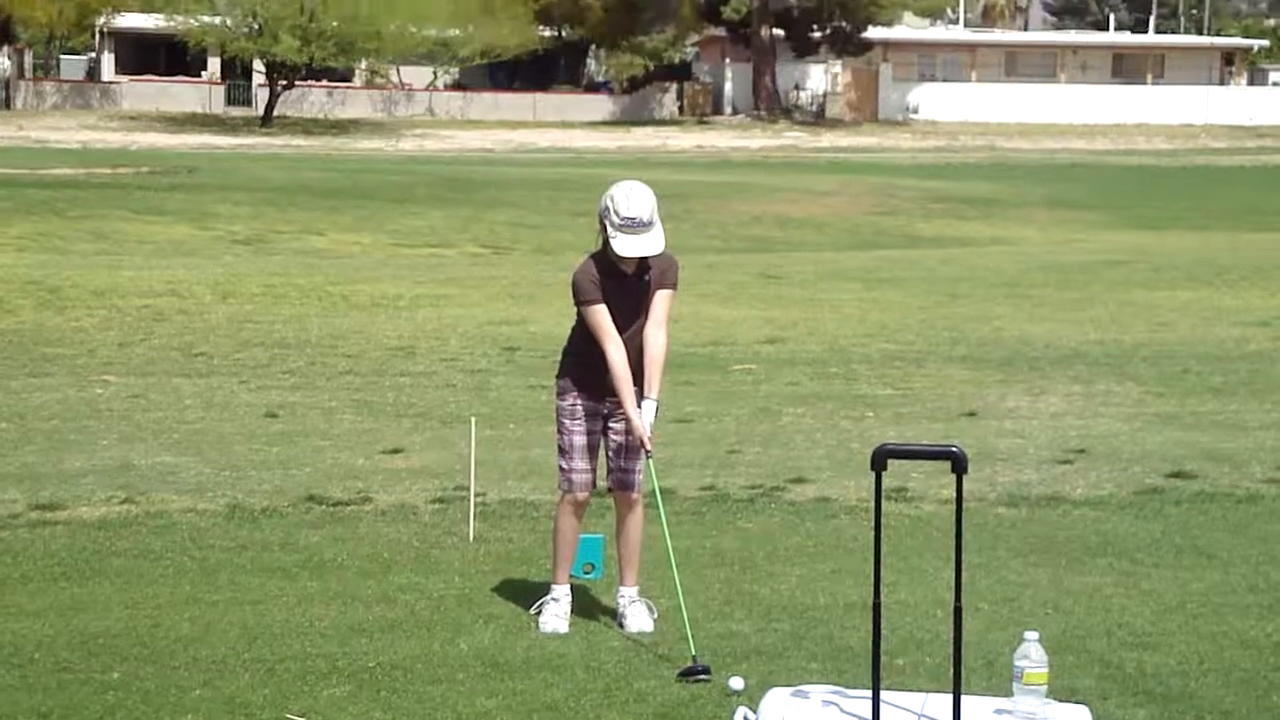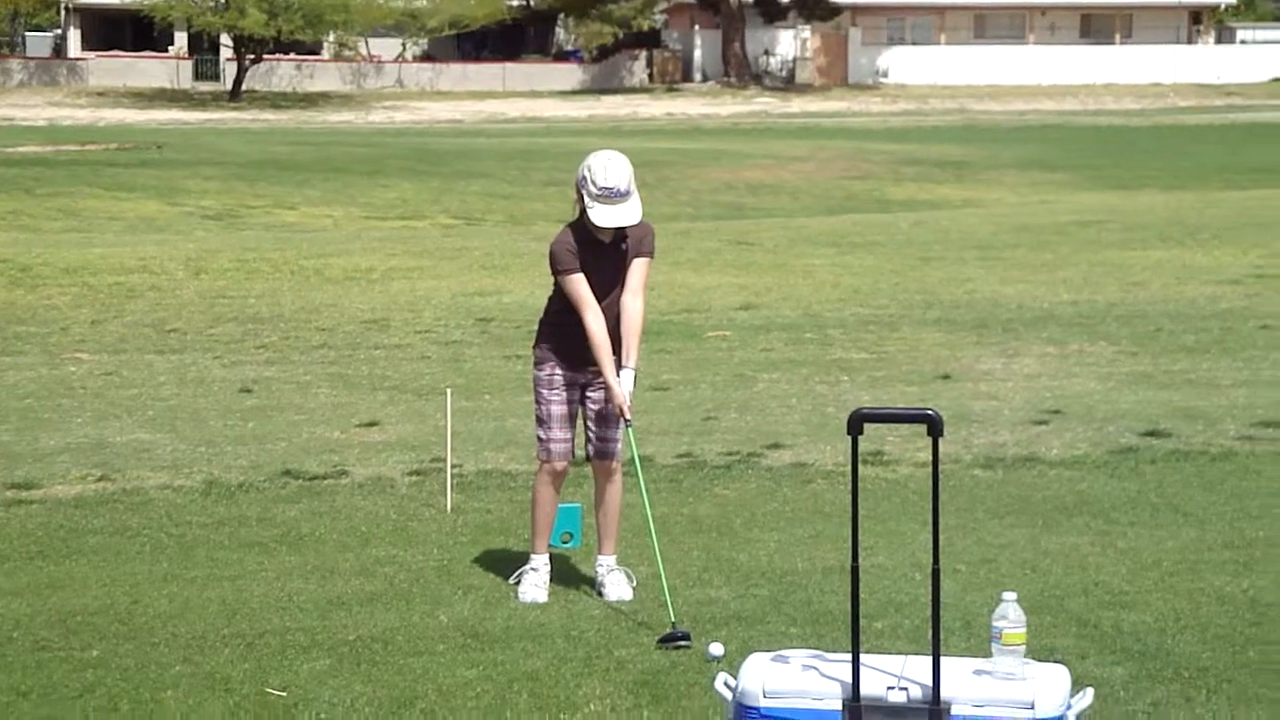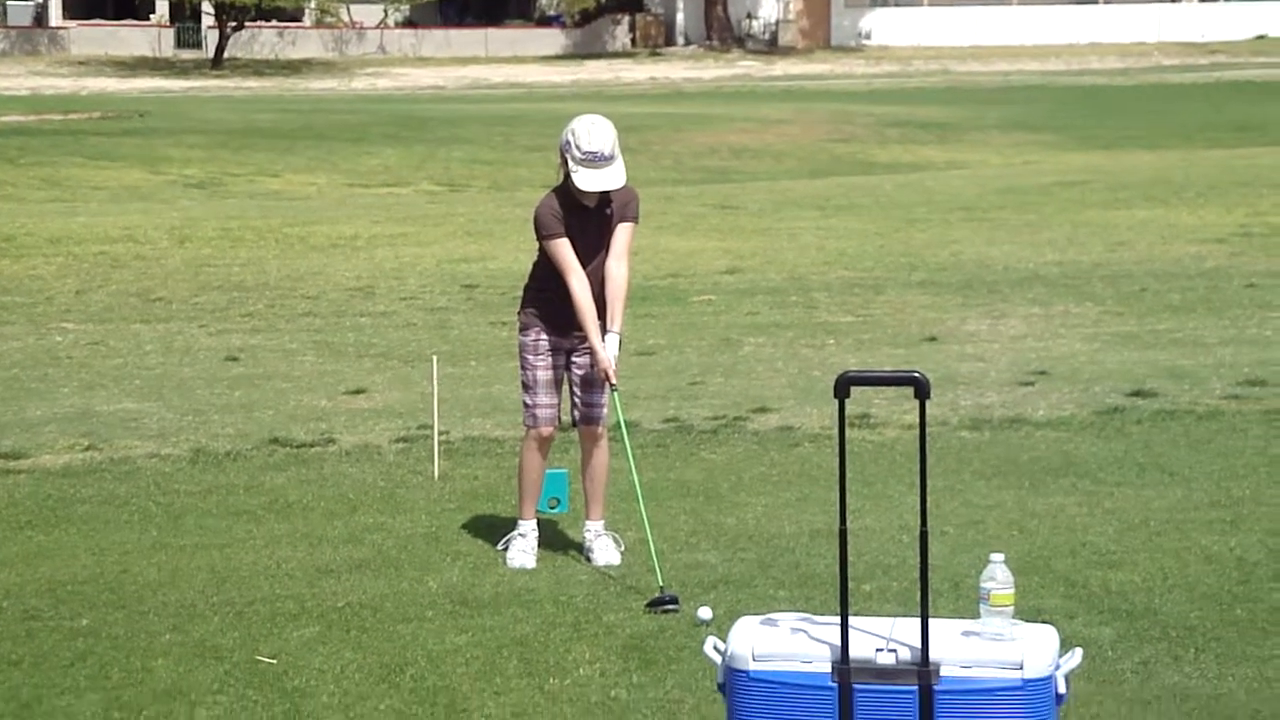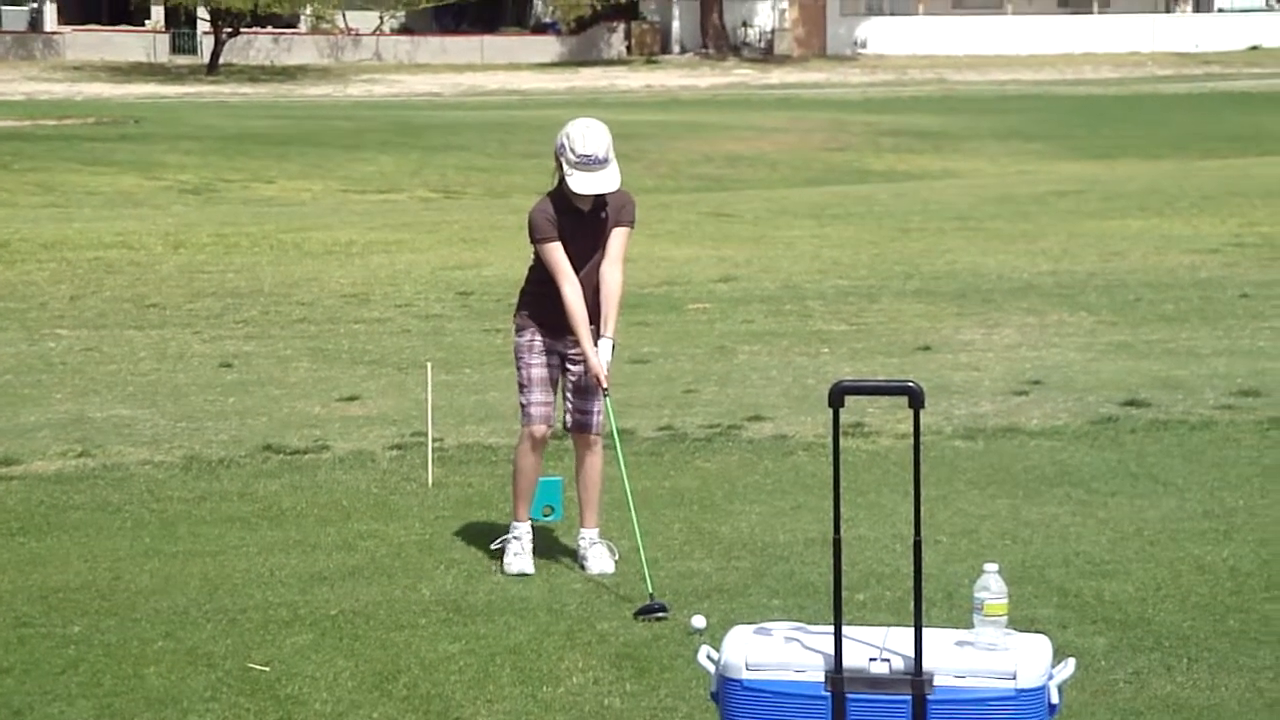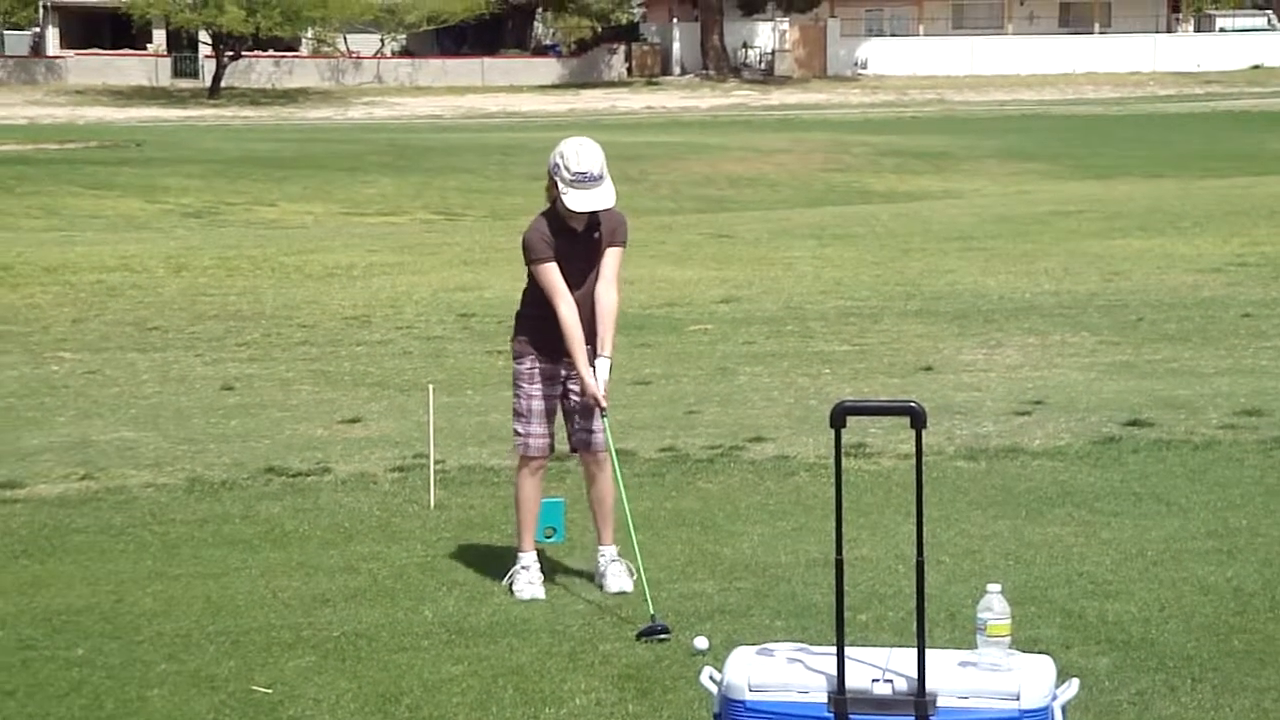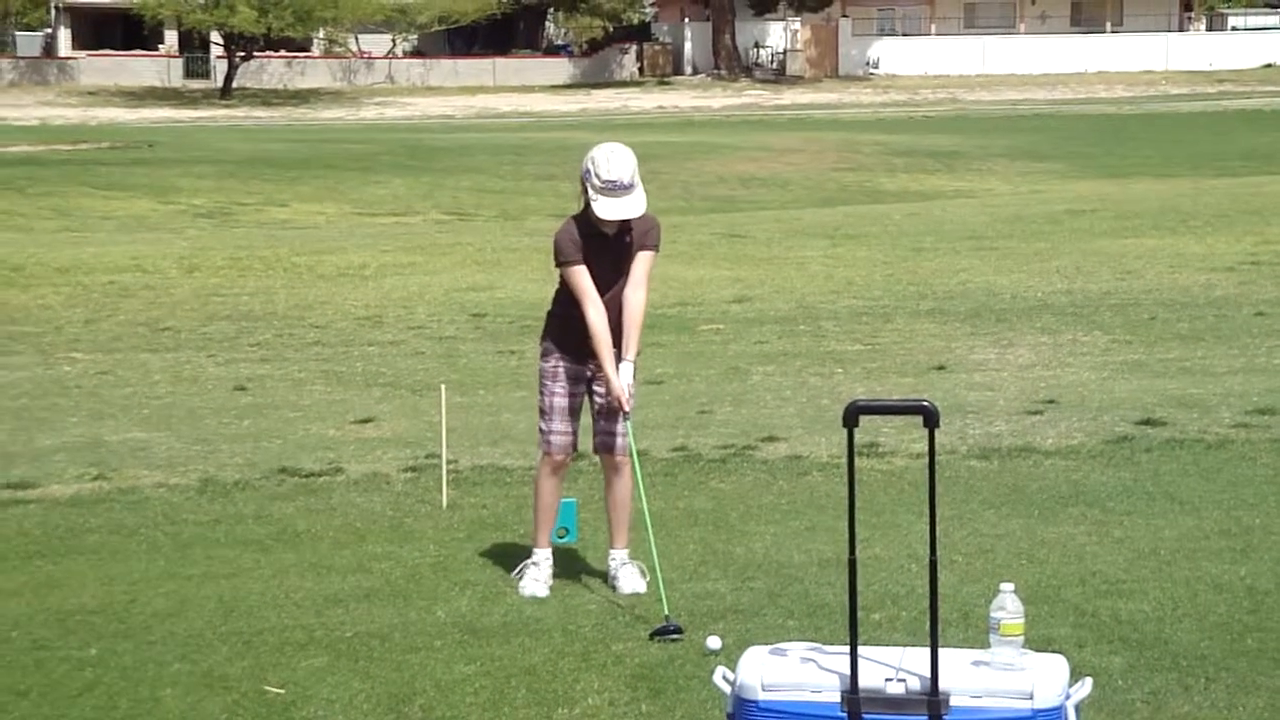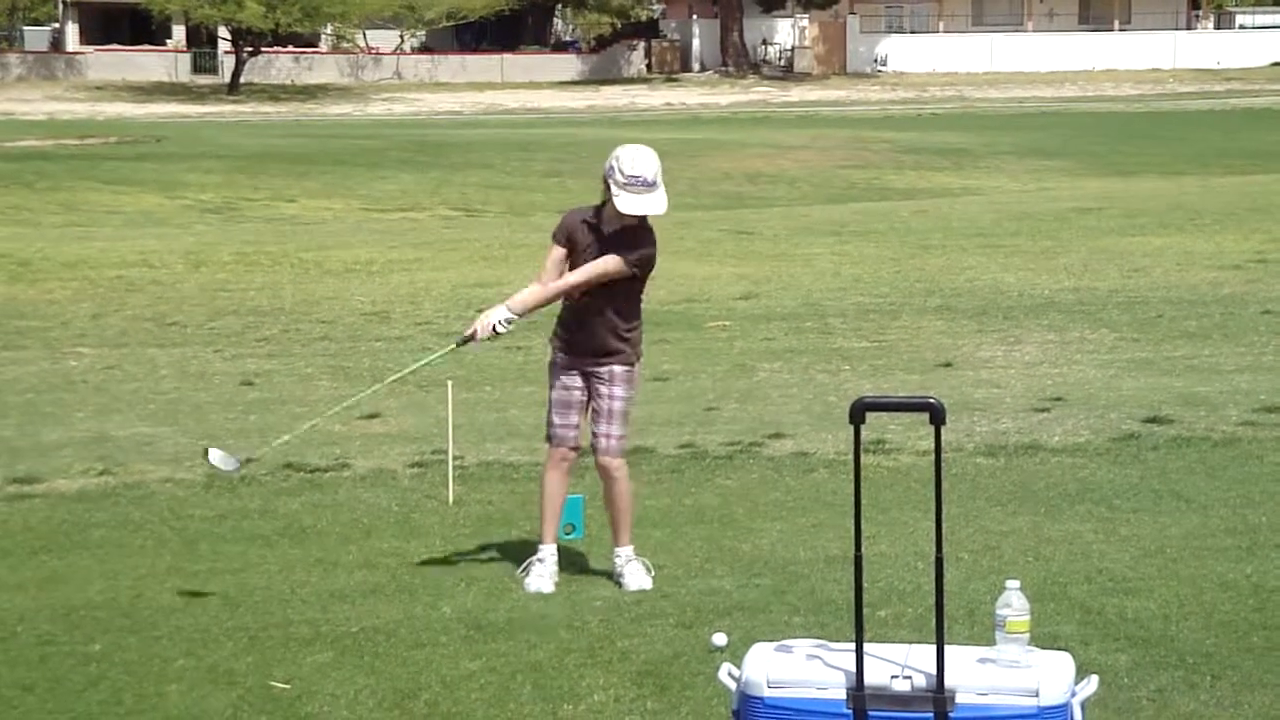
dt=0.5s
person 1, frame 1
left shoulder: (664, 267)
right shoulder: (588, 276)
left elbow: (655, 334)
right elbow: (612, 346)
left wrist: (649, 403)
right wrist: (632, 414)
left hip: (632, 390)
right hip: (582, 390)
left knee: (628, 494)
right knee: (576, 493)
left ankle: (629, 596)
right ankle: (559, 593)
person 1, frame 2
left shoulder: (641, 235)
right shoulder: (565, 246)
left elbow: (632, 302)
right elbow: (591, 315)
left wrist: (629, 371)
right wrist: (612, 384)
left hip: (610, 360)
right hip: (559, 359)
left knee: (608, 462)
right knee: (554, 462)
left ankle: (607, 564)
right ankle: (538, 563)
person 1, frame 3
left shoulder: (625, 200)
right shoulder: (549, 210)
left elbow: (616, 267)
right elbow: (576, 279)
left wrist: (613, 335)
right wrist: (597, 347)
left hip: (595, 325)
right hip: (544, 325)
left knee: (594, 428)
right knee: (541, 429)
left ankle: (596, 529)
right ankle: (525, 529)
person 1, frame 4
left shoulder: (621, 204)
right shoulder: (544, 214)
left elbow: (611, 271)
right elbow: (567, 284)
left wrist: (606, 341)
right wrist: (589, 354)
left hip: (590, 330)
right hip: (539, 328)
left knee: (588, 435)
right knee: (536, 430)
left ankle: (590, 537)
right ankle: (520, 530)
person 1, frame 5
left shoulder: (613, 224)
right shoulder: (539, 235)
left elbow: (606, 291)
right elbow: (563, 306)
left wrist: (603, 361)
right wrist: (585, 374)
left hip: (588, 351)
right hip: (537, 352)
left knee: (596, 454)
right knee: (533, 456)
left ankle: (608, 555)
right ankle: (526, 561)
person 1, frame 6
left shoulder: (646, 229)
right shoulder: (569, 237)
left elbow: (635, 295)
right elbow: (591, 307)
left wrist: (627, 364)
right wrist: (610, 376)
left hip: (616, 354)
right hip: (565, 353)
left knee: (617, 457)
right knee: (555, 455)
left ankle: (620, 558)
right ankle: (540, 557)
person 1, frame 7
left shoulder: (641, 244)
right shoulder: (576, 222)
left elbow: (576, 281)
right elbow: (547, 284)
left wrist: (509, 314)
right wrist: (500, 310)
left hip: (616, 358)
right hip: (569, 351)
left knee: (610, 458)
right knee: (561, 451)
left ankle: (625, 554)
right ankle: (546, 554)
